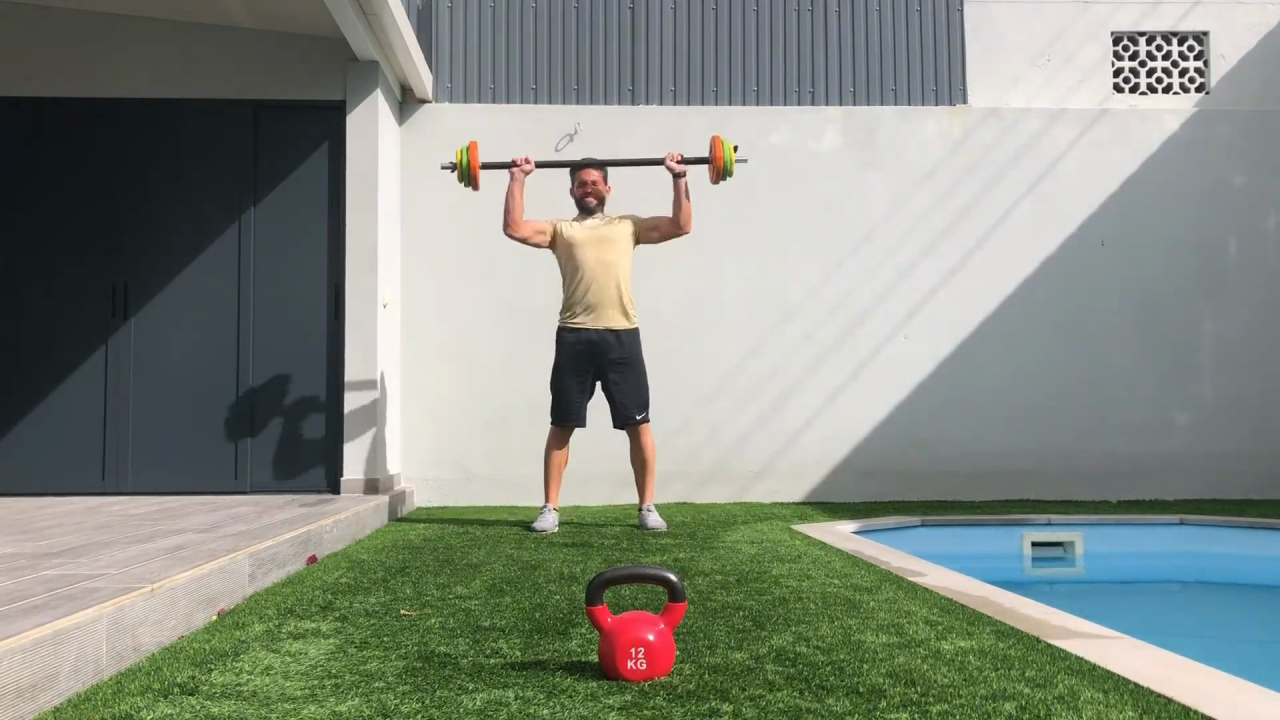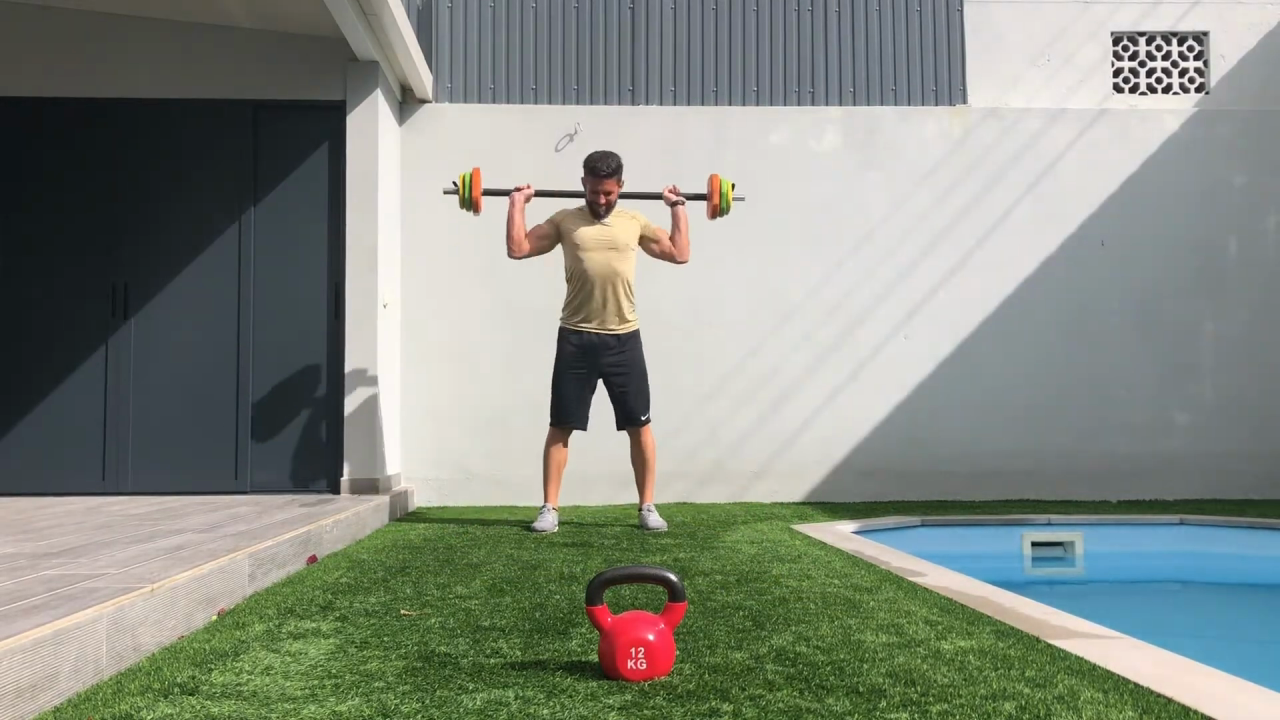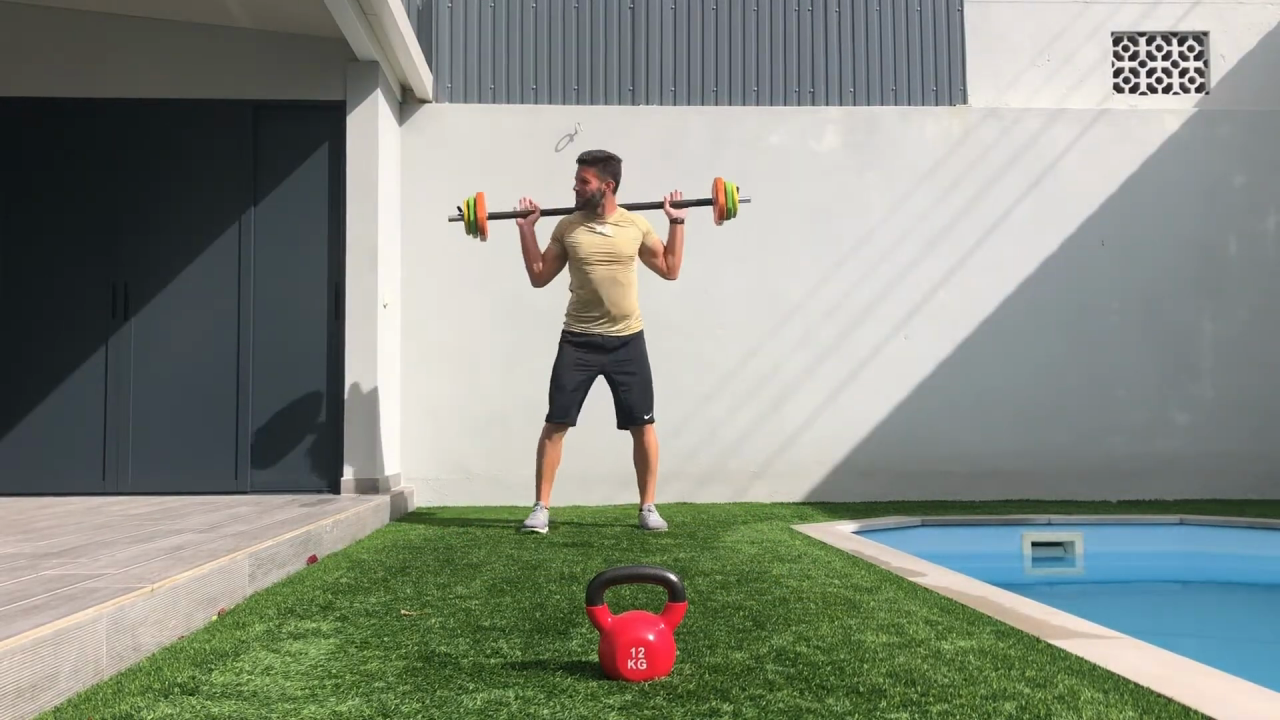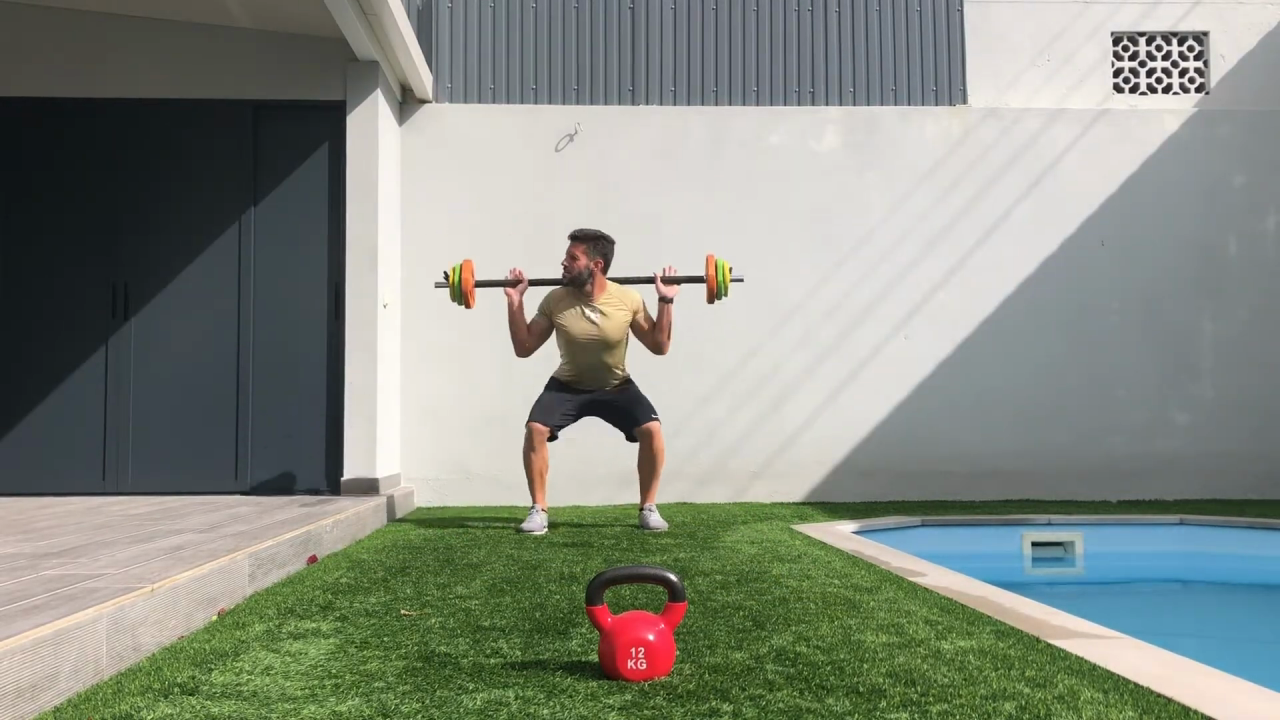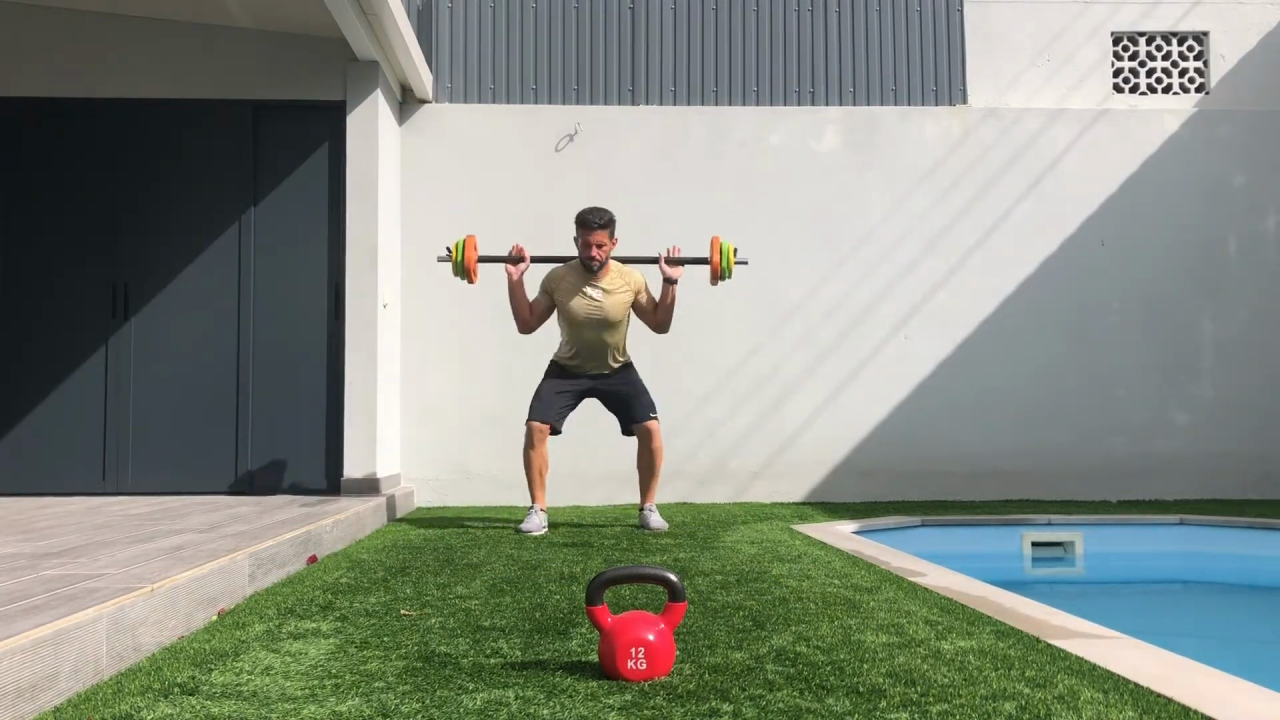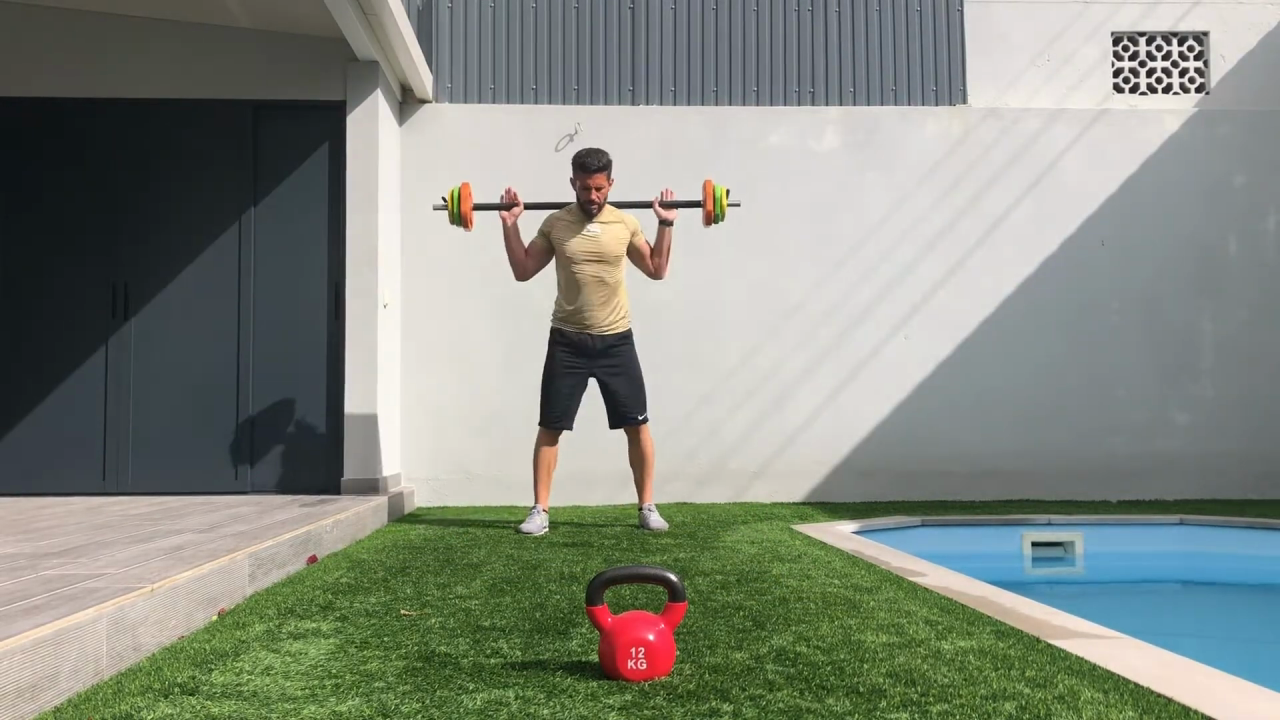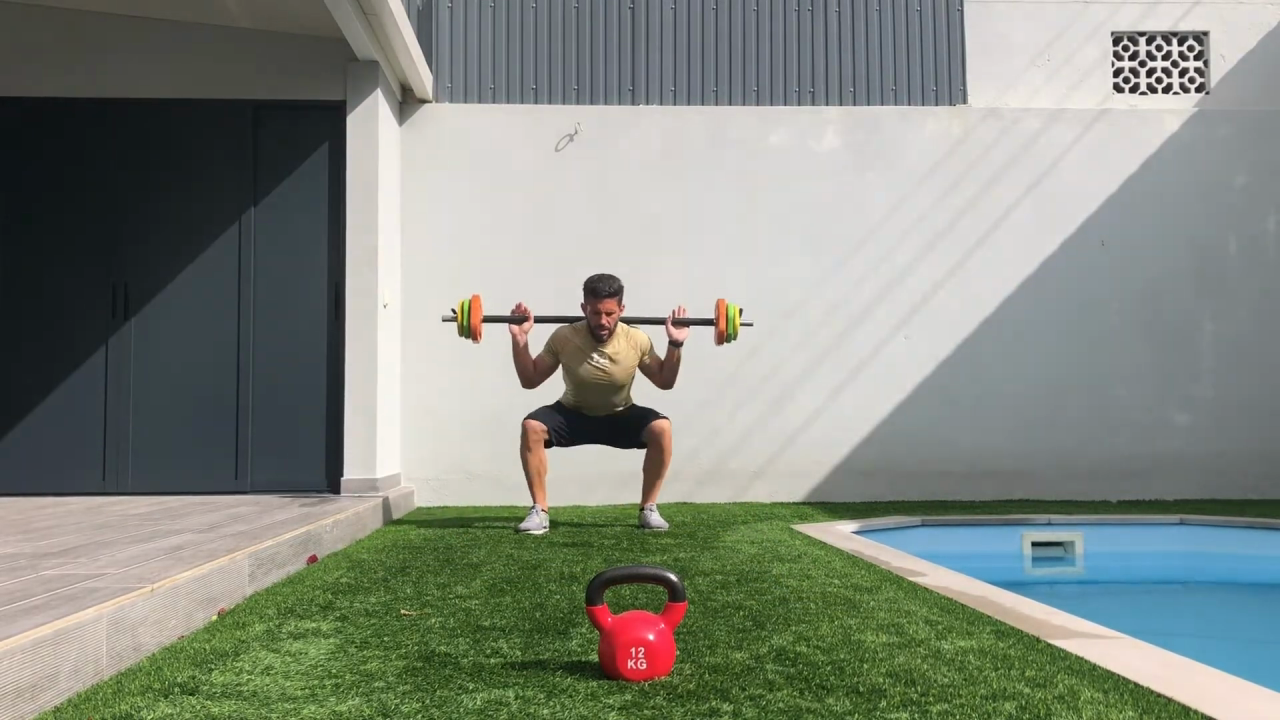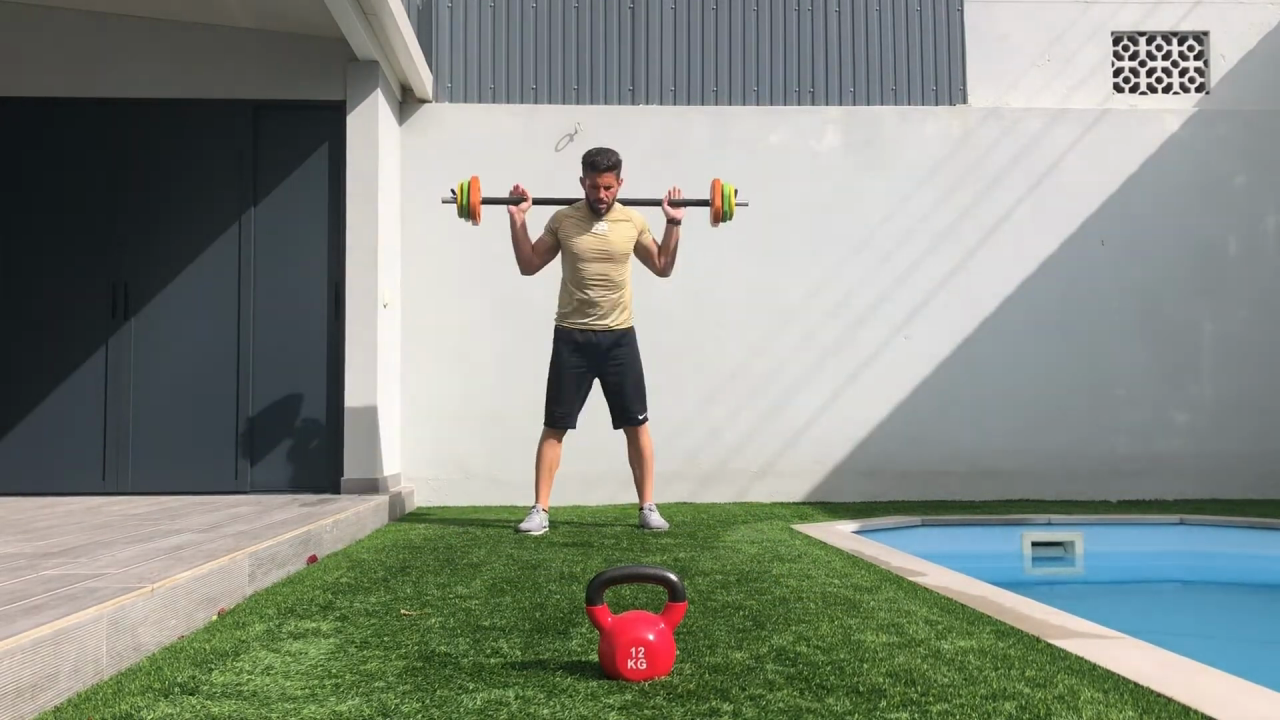
dt=0.3s
person 1, frame 1
left shoulder: (627, 226)
right shoulder: (559, 230)
left elbow: (681, 226)
right elbow: (514, 229)
left wrist: (679, 178)
right wrist: (517, 179)
left hip: (622, 338)
right hip: (574, 338)
left knee: (639, 426)
right knee: (561, 428)
left ankle: (647, 507)
right ankle: (550, 508)
person 1, frame 2
left shoulder: (634, 221)
right shoulder: (564, 220)
left elbow: (680, 254)
right elbow: (516, 248)
left wrist: (678, 207)
right wrist: (517, 202)
left hip: (624, 339)
right hip: (576, 339)
left knee: (640, 426)
right knee: (561, 427)
left ankle: (647, 507)
right ankle: (549, 508)
person 1, frame 3
left shoulder: (637, 225)
right shoulder: (567, 227)
left elbow: (670, 270)
right elbow: (539, 277)
left wrist: (676, 222)
right wrist: (527, 229)
left hip: (627, 341)
right hip: (578, 341)
left knee: (644, 426)
right knee: (555, 424)
left ankle: (648, 508)
right ankle: (541, 507)
person 1, frame 4
left shoulder: (628, 300)
right shoulder: (555, 302)
left elbow: (659, 346)
right elbow: (523, 348)
left wrist: (666, 303)
right wrist: (515, 302)
left hip: (616, 387)
right hip: (569, 386)
left knee: (652, 429)
right knee: (536, 428)
left ankle: (648, 507)
right ankle: (539, 509)
person 1, frame 5
left shoulder: (630, 279)
right shoulder: (558, 279)
left elbow: (660, 325)
right elbow: (526, 325)
left wrist: (670, 285)
right wrist: (516, 282)
left hip: (616, 370)
right hip: (568, 370)
left knee: (650, 428)
right knee: (536, 427)
left ankle: (648, 507)
right ankle: (539, 510)
person 1, frame 6
left shoulder: (626, 223)
right shoulder: (555, 223)
left elbow: (657, 270)
right elbow: (523, 271)
left wrist: (665, 224)
right wrist: (510, 225)
left hip: (616, 340)
right hip: (567, 340)
left knee: (637, 425)
right knee: (550, 428)
left ankle: (647, 507)
right ankle: (540, 510)
person 1, frame 7
left shoulder: (636, 341)
right shoulder: (564, 338)
left elbow: (665, 381)
right elbow: (529, 380)
left wrist: (675, 346)
right wrist: (520, 342)
left hip: (620, 415)
right hip: (572, 414)
left knee: (661, 430)
right knee: (532, 428)
left ankle: (648, 509)
right ankle: (539, 512)
person 1, frame 8
left shoulder: (633, 221)
right shoulder: (563, 220)
left elbow: (662, 267)
right elbow: (528, 265)
left wrist: (673, 223)
right wrist: (517, 218)
left hip: (619, 336)
right hip: (571, 336)
left knee: (636, 425)
right knee: (554, 427)
left ankle: (647, 506)
right ankle: (540, 510)
